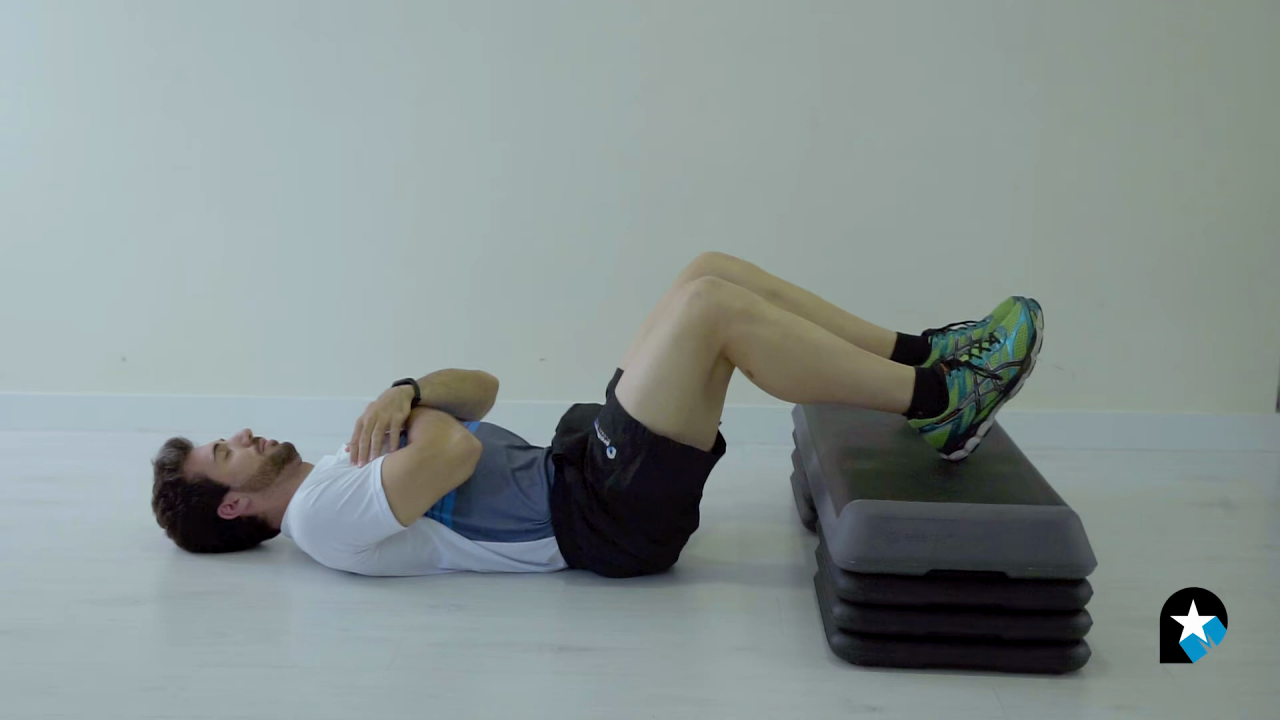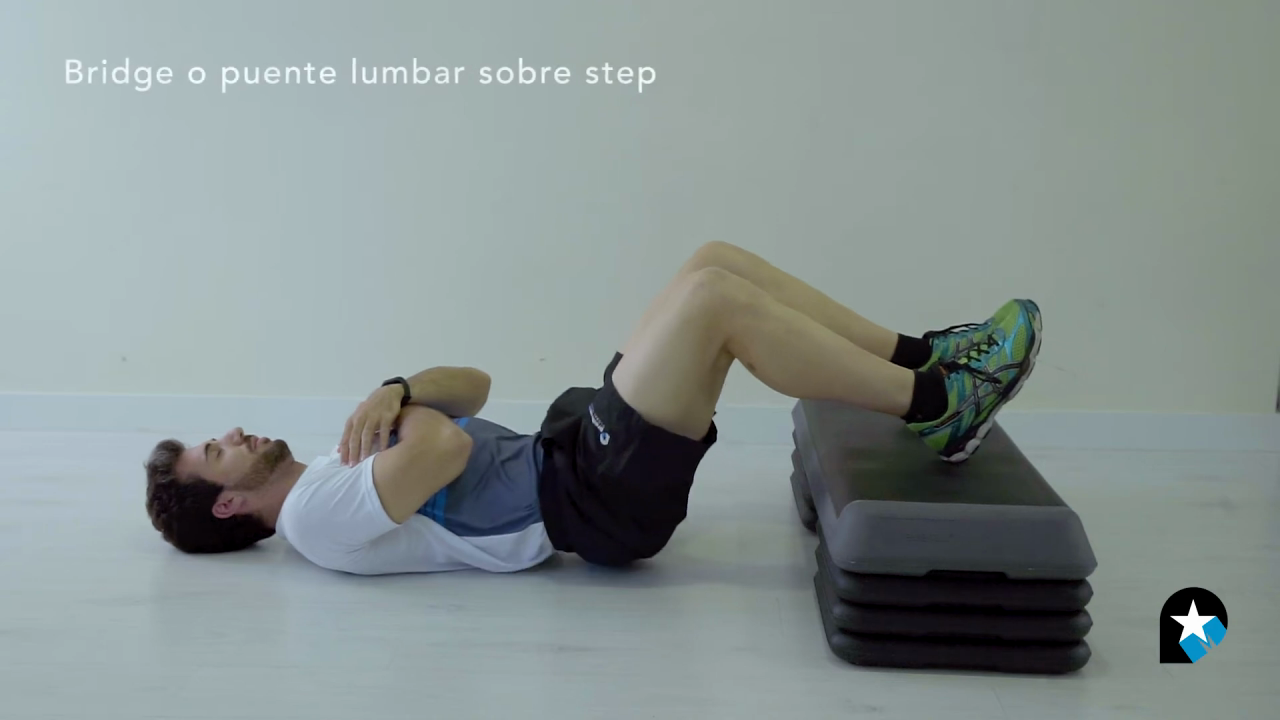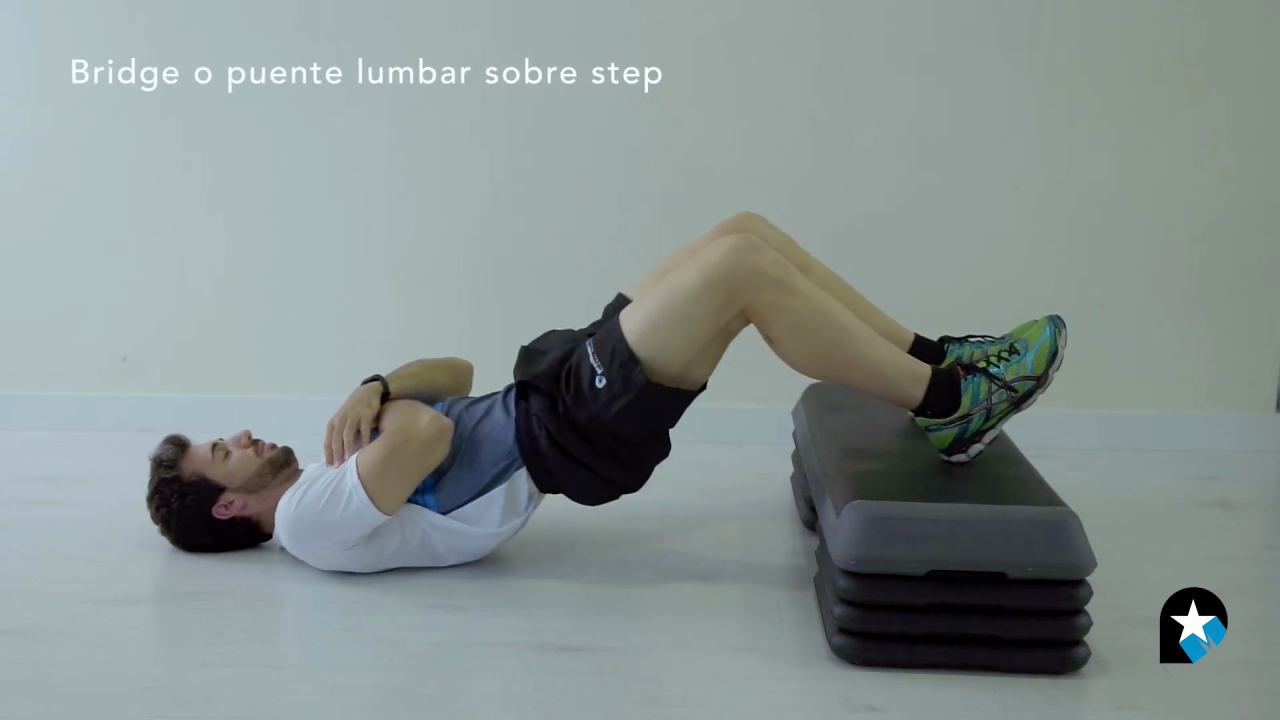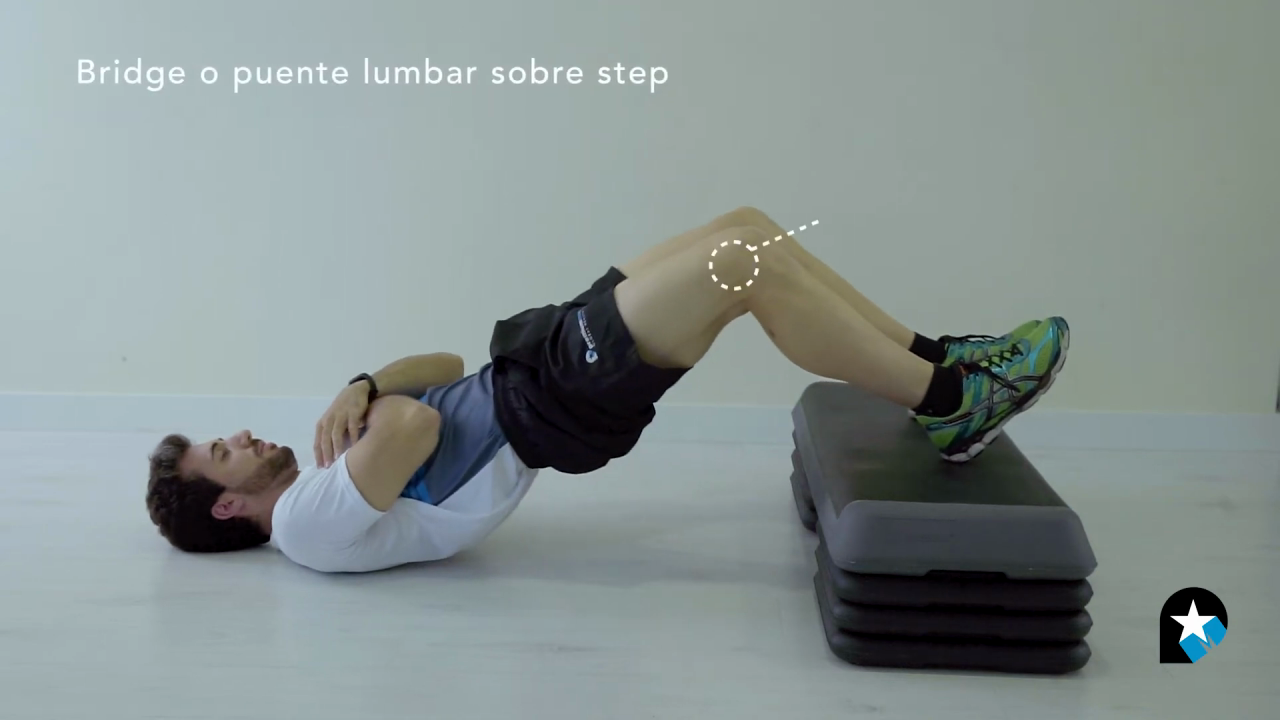
dt=1s
person 1, frame 1
left shoulder: (349, 469)
right shoulder: (326, 517)
left elbow: (481, 387)
right elbow: (454, 450)
left wrist: (401, 395)
right wrist: (413, 410)
left hip: (579, 472)
right hip: (604, 515)
left knee: (709, 274)
right knee: (707, 303)
left ankle: (922, 356)
right ankle: (938, 404)
person 1, frame 2
left shoulder: (340, 472)
right shoulder: (320, 518)
left elbow: (473, 385)
right elbow: (446, 450)
left wrist: (394, 391)
right wrist: (406, 411)
left hip: (571, 458)
right hip: (589, 499)
left knee: (715, 264)
right knee: (711, 298)
left ankle: (920, 359)
right ankle: (938, 409)
person 1, frame 3
left shoulder: (331, 471)
right shoulder: (314, 521)
left elbow: (454, 374)
right elbow: (426, 439)
left wrist: (369, 390)
right wrist: (386, 408)
left hip: (558, 395)
right hip: (569, 432)
left knee: (744, 236)
right knee: (742, 266)
left ankle: (933, 361)
right ankle: (949, 408)
person 1, frame 4
left shoulder: (324, 471)
right shoulder: (310, 523)
left elbow: (443, 367)
right elbow: (415, 428)
left wrist: (357, 389)
right wrist: (373, 406)
left hip: (538, 370)
right hip: (553, 404)
left knee: (747, 234)
right knee: (747, 262)
left ankle: (931, 360)
right ankle: (948, 407)
